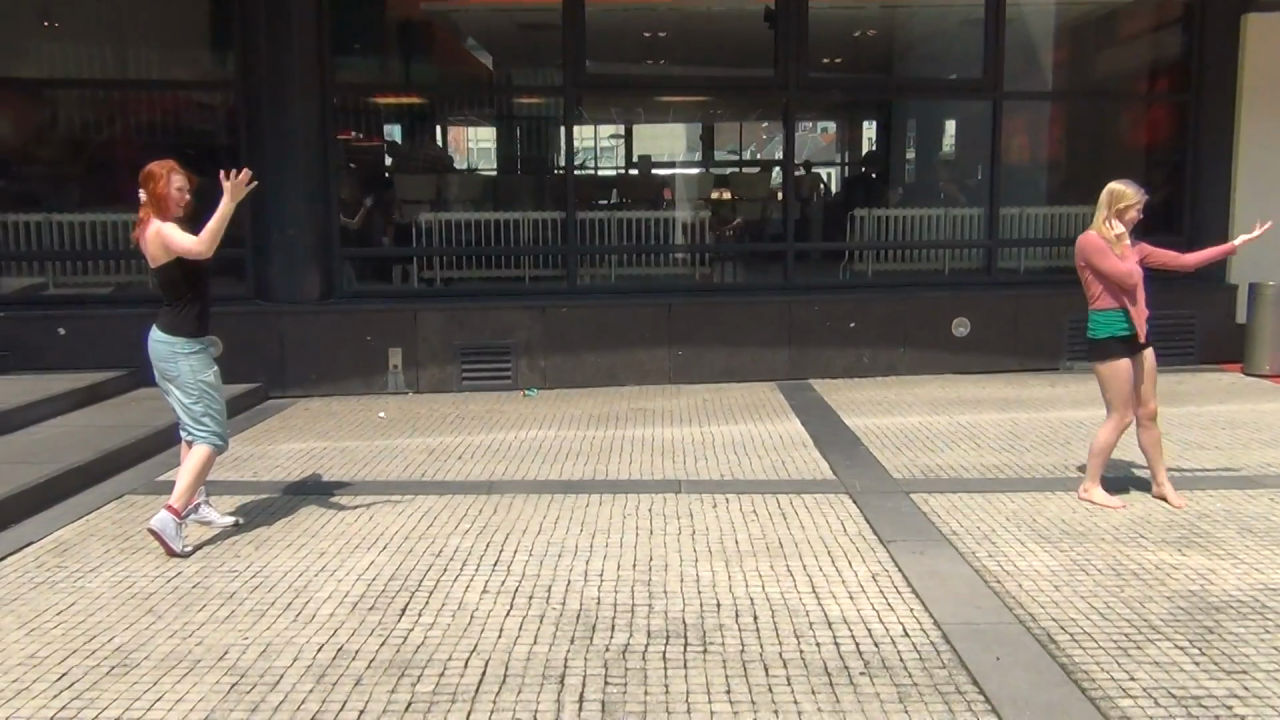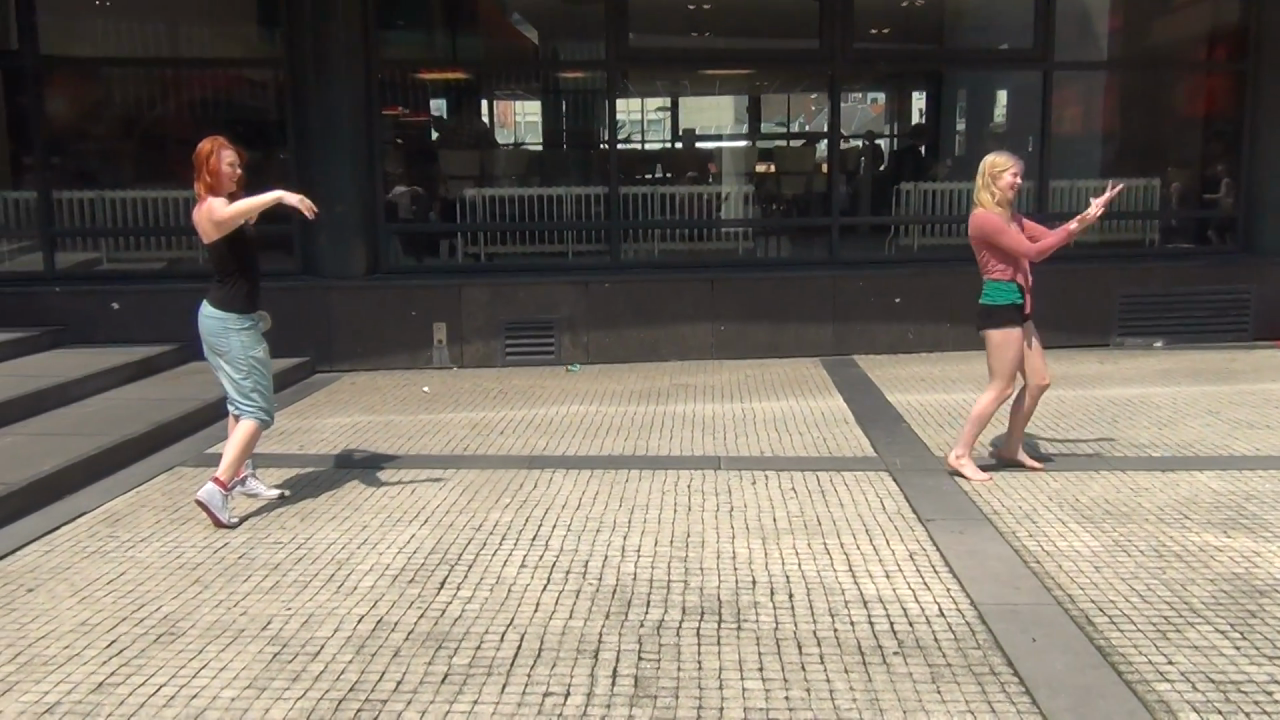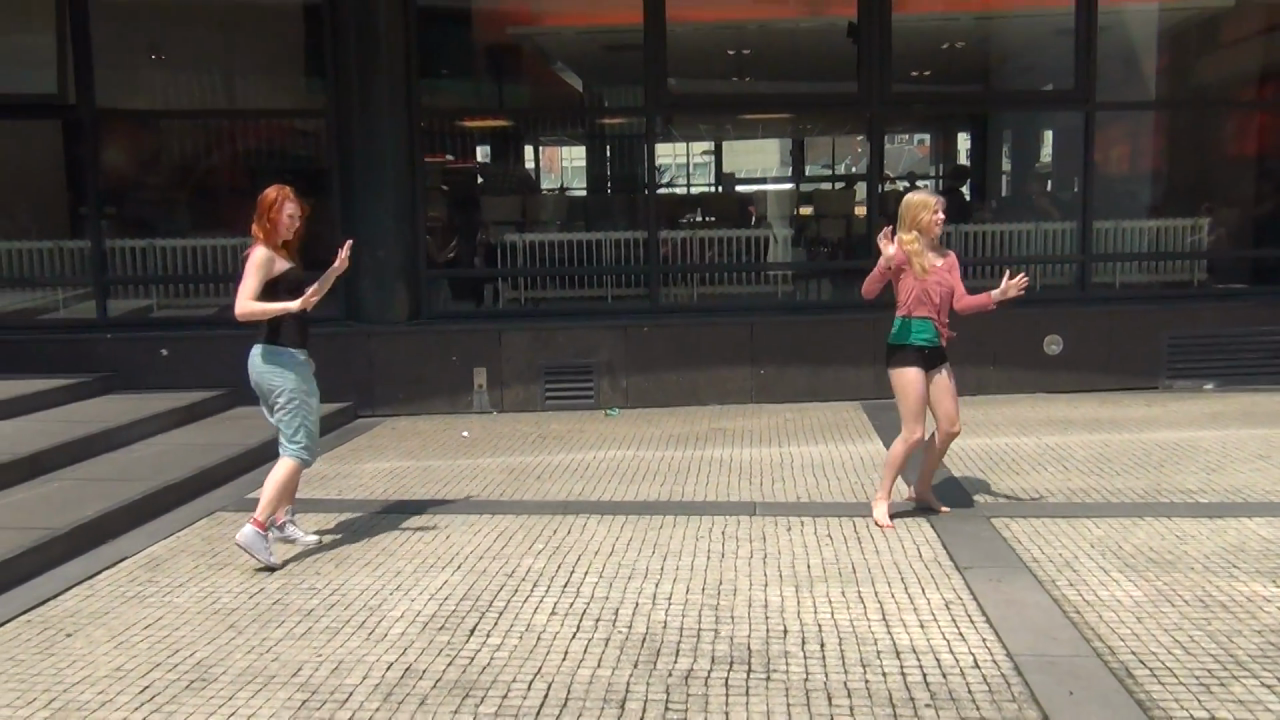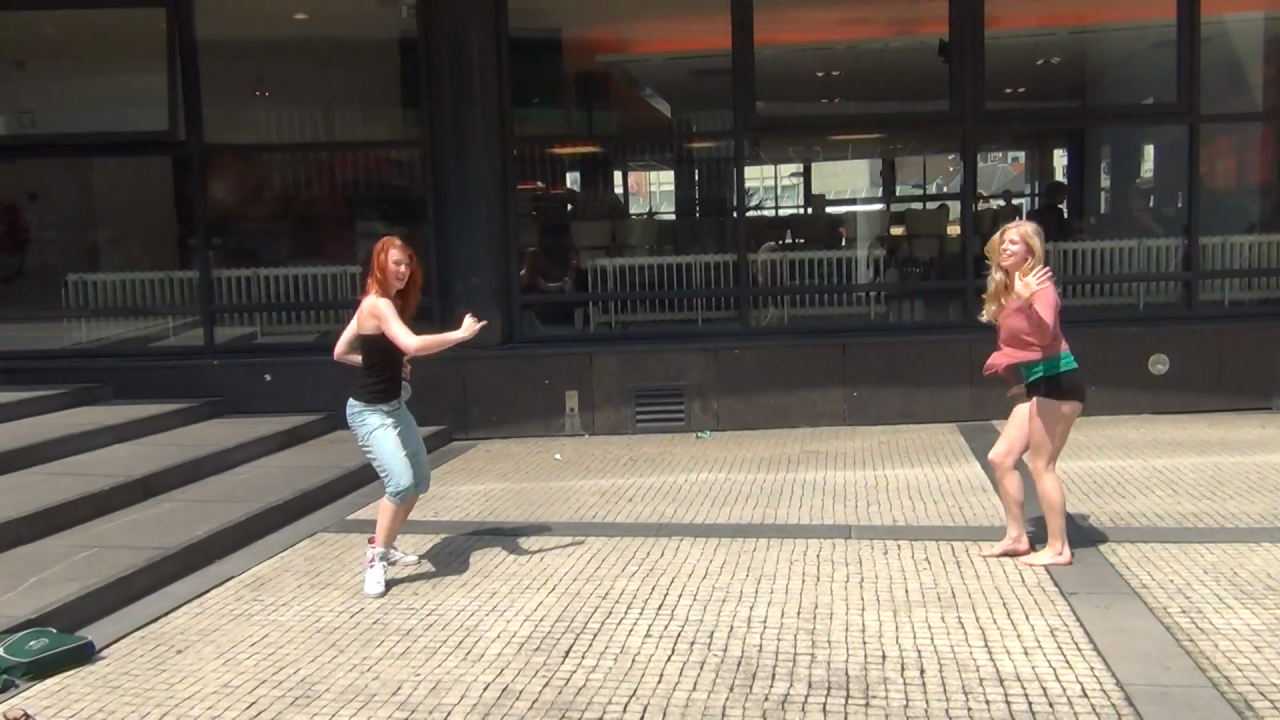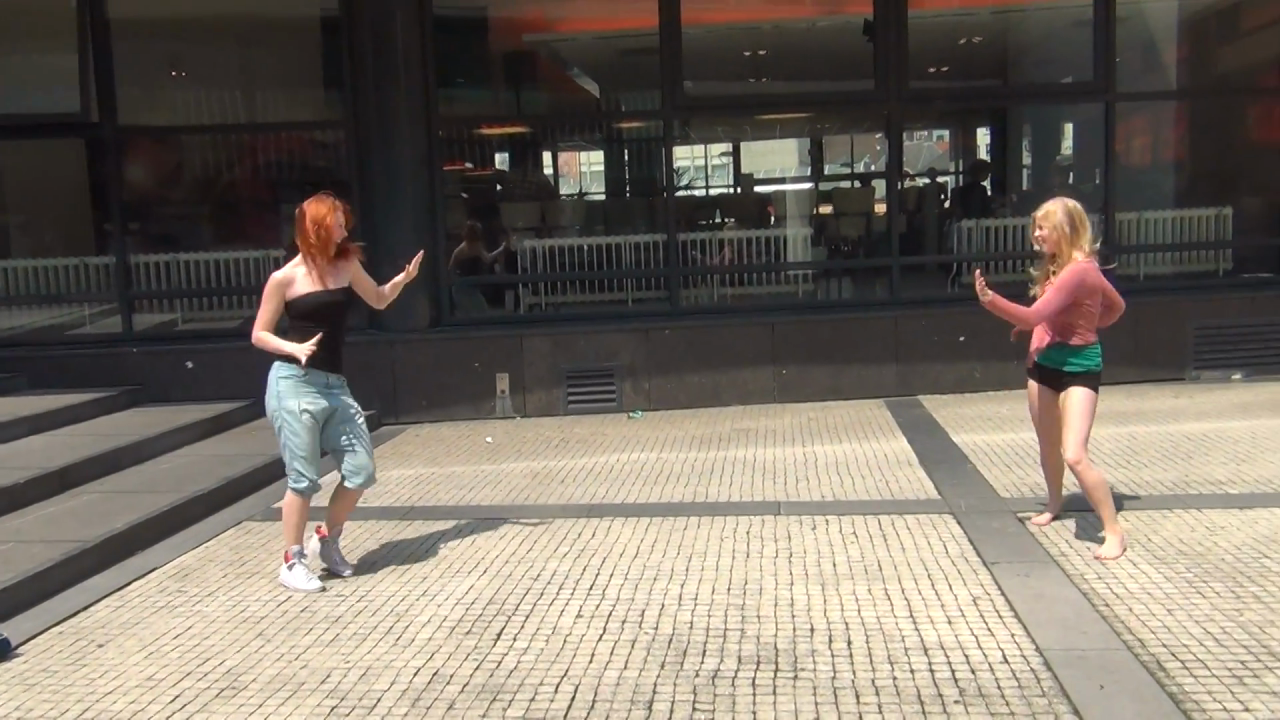
dt=1s
person 1, frame 1
left shoulder: (156, 228)
right shoulder: (163, 230)
right elbow: (201, 248)
right wrist: (227, 202)
left hip: (171, 341)
right hip: (183, 346)
left knee: (194, 428)
right knee: (210, 434)
left ankle: (194, 502)
right ankle: (170, 516)
person 1, frame 2
left shoulder: (205, 208)
right shoulder: (213, 206)
right elbow: (228, 215)
left wrist: (249, 215)
right wrist: (279, 195)
left hip: (218, 315)
right hip: (232, 321)
left knee: (241, 402)
right knee: (256, 409)
left ankle: (241, 476)
right ankle: (217, 488)
person 1, frame 3
left shoulder: (283, 253)
right shoulder: (261, 254)
left elbow: (301, 303)
right elbow: (243, 309)
left wrist: (334, 272)
right wrist: (291, 305)
left hip: (289, 361)
right hip: (278, 361)
left knee: (298, 446)
right knee: (299, 448)
left ankle: (282, 521)
right ankle: (256, 527)
person 1, frame 4
left shoulder: (381, 303)
right shoulder: (378, 305)
left elbow: (340, 353)
right elbow: (413, 346)
right wrist: (461, 333)
left hip: (392, 407)
right hip: (370, 411)
left knee: (417, 478)
right knee: (401, 483)
left ankle: (384, 546)
right ankle: (374, 558)
person 1, frame 5
left shoulder: (347, 262)
right shoulder: (284, 278)
left elbow: (379, 299)
right elbow: (259, 334)
left wrist: (404, 278)
right wrist: (294, 349)
left hip: (334, 385)
right hip: (295, 384)
left knee: (361, 471)
right knee: (303, 478)
left ankle: (328, 539)
right ankle: (292, 562)
person 2, frame 1
left shoulder: (1133, 246)
right shoulder: (1089, 242)
left elbow: (1184, 261)
right elbow: (1128, 277)
left wrist: (1236, 243)
right wrist: (1124, 243)
left hip: (1136, 334)
right hip: (1108, 336)
left knee: (1148, 412)
right knee: (1120, 418)
left ankle: (1161, 483)
right ankle: (1090, 485)
person 2, frame 2
left shoulder: (1008, 215)
right shoulder: (983, 218)
left elbow: (1048, 236)
right elbow: (1033, 251)
left wrist: (1093, 210)
right wrist: (1075, 225)
left hip: (1018, 305)
right hip: (1000, 307)
left knee: (1039, 382)
right knee: (1000, 388)
left ankle: (1013, 448)
right ankle: (960, 455)
person 2, frame 3
left shoulder: (948, 258)
right shoulder: (902, 252)
left elbow: (961, 303)
right elbow: (868, 292)
left wrist: (997, 295)
right wrist: (886, 263)
left hip: (935, 349)
right hip: (906, 347)
left knee: (950, 428)
right knee: (913, 433)
left ankle: (923, 490)
right ankle: (881, 498)
person 2, frame 4
left shoulder: (1039, 286)
right shoulder: (1002, 291)
left elbow: (1047, 333)
left wrist: (1028, 301)
right wrist: (1009, 370)
left hip: (1057, 381)
right hip: (1036, 384)
left knee: (1040, 465)
right knee: (1000, 459)
left ankle: (1058, 548)
right ankle: (1016, 537)
person 2, frame 5
left shoulder: (1079, 271)
right shoulder: (1065, 267)
left elbow: (1035, 316)
right elbow: (1116, 307)
left wrist: (990, 301)
left hip: (1078, 370)
right hip: (1045, 365)
left knee: (1075, 456)
right knee: (1048, 444)
left ankle: (1113, 532)
right ankle: (1055, 503)
